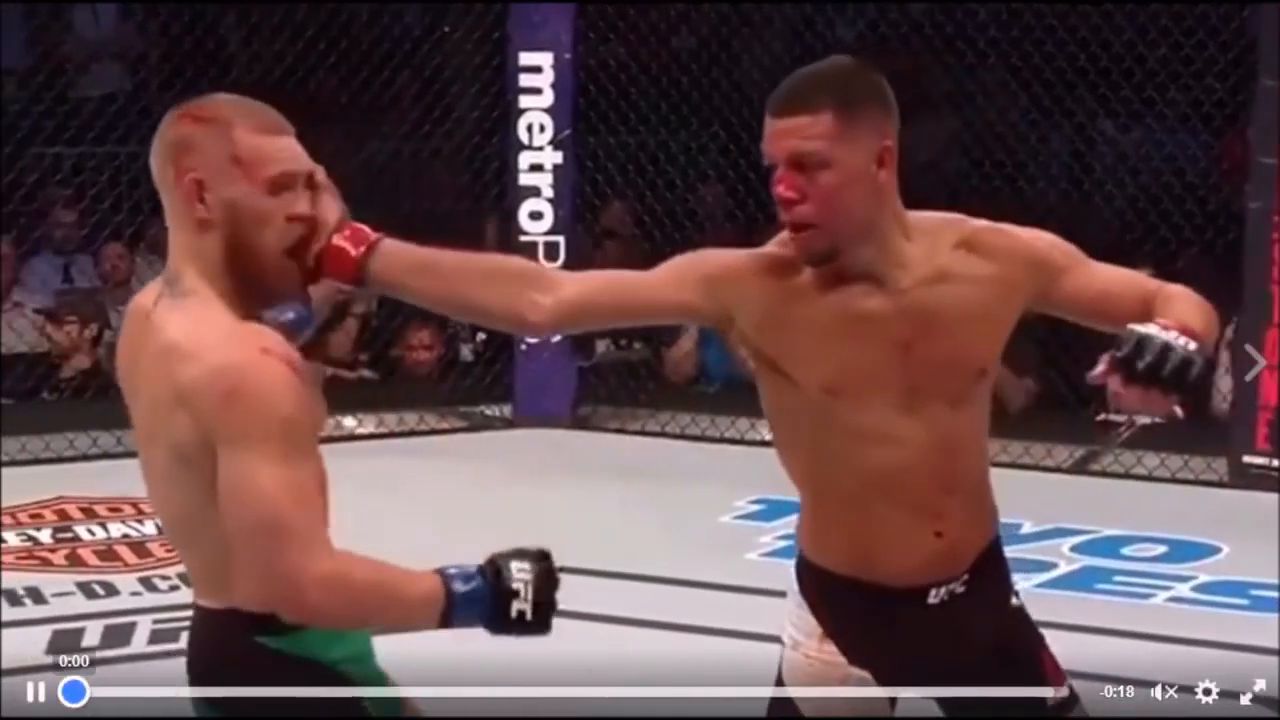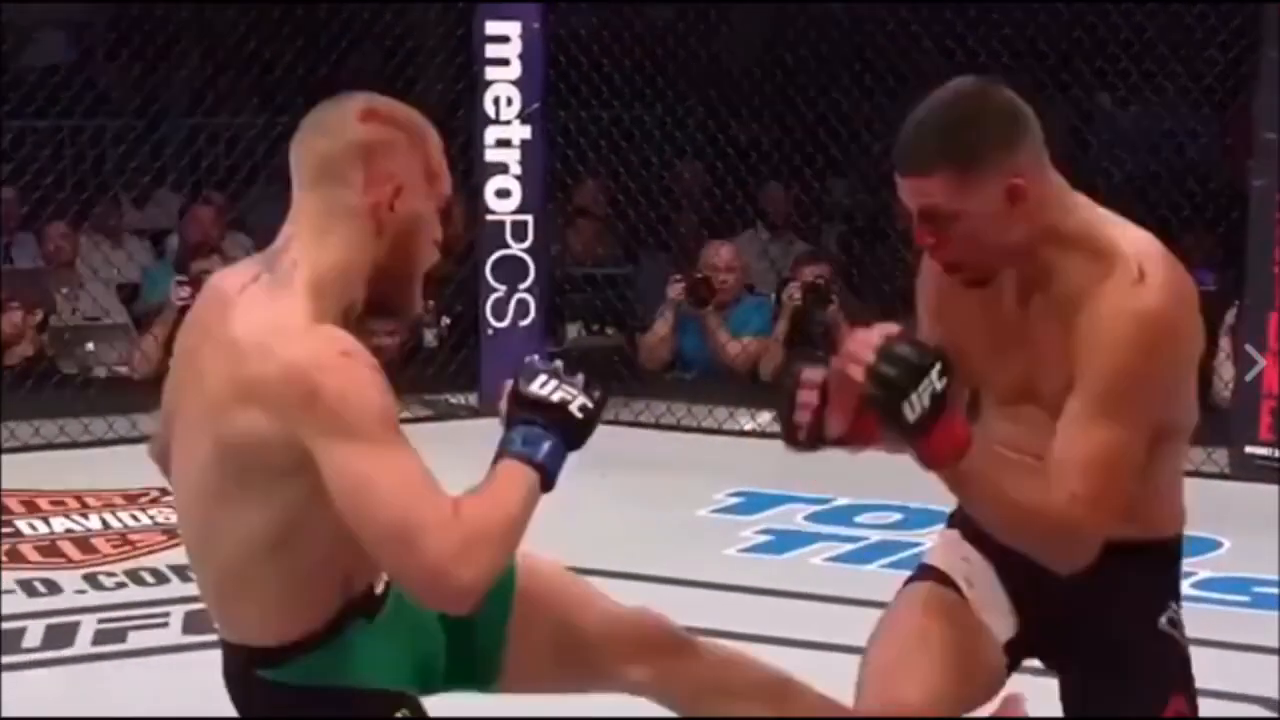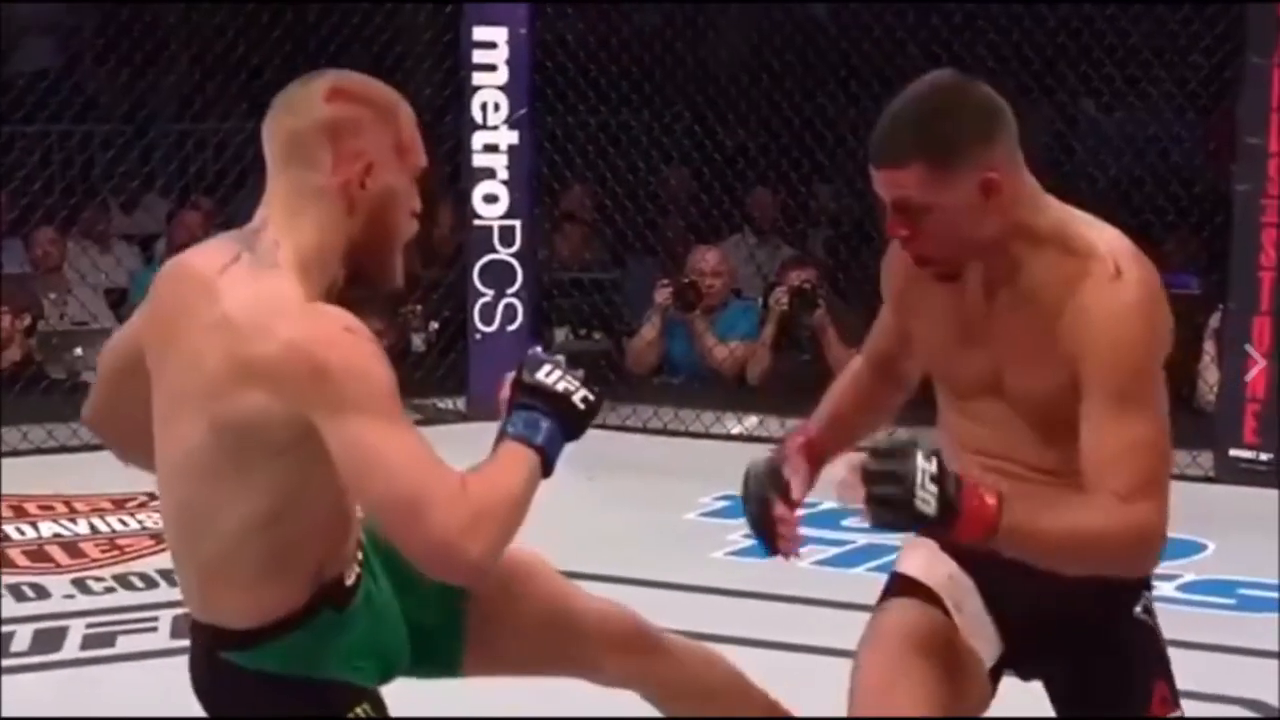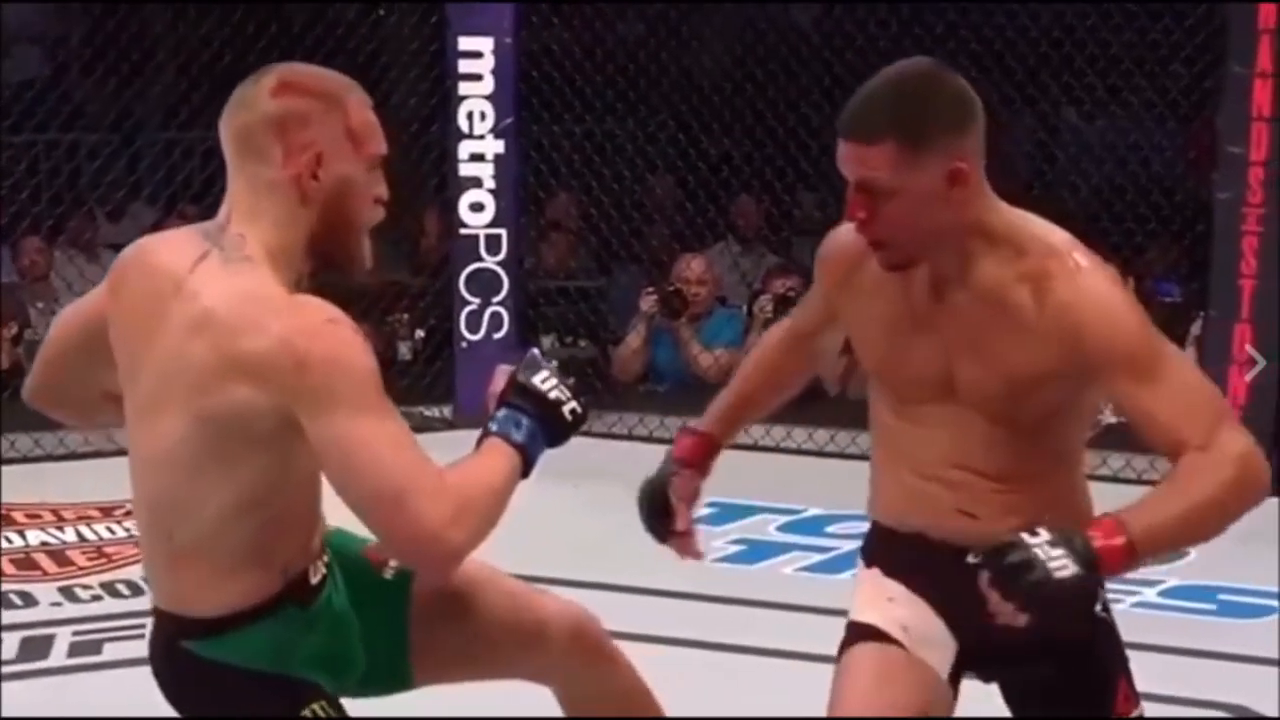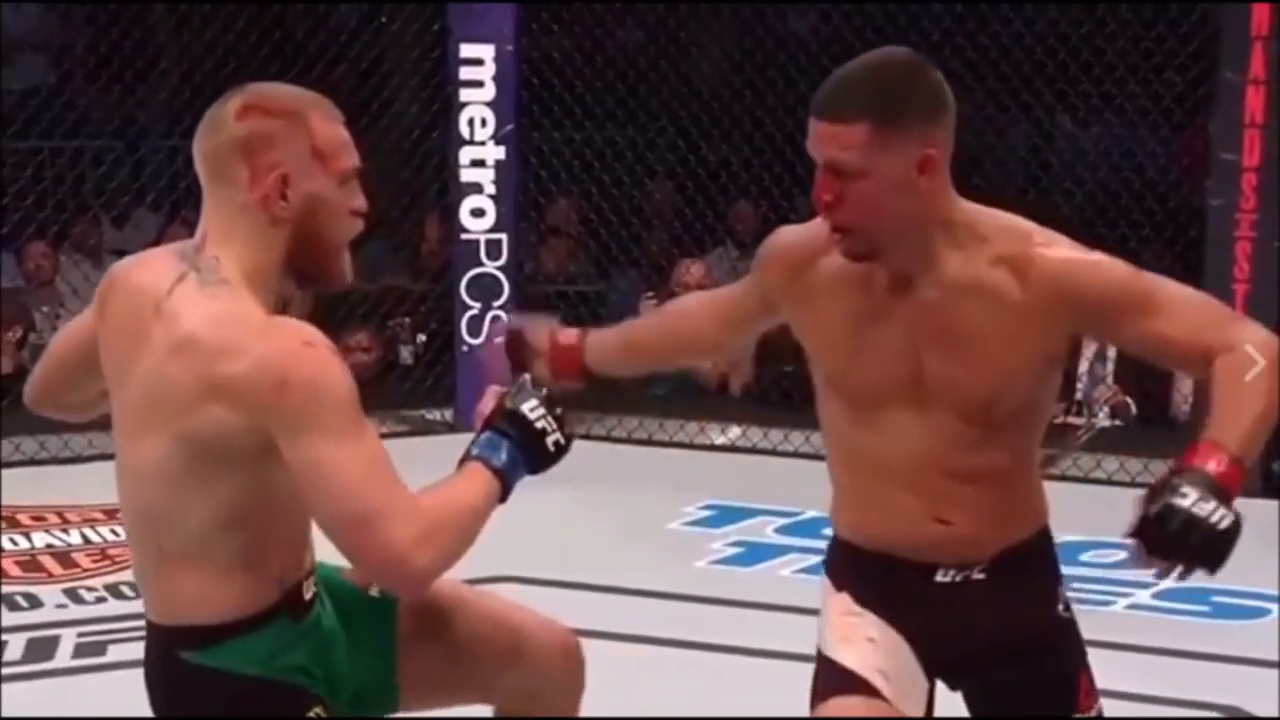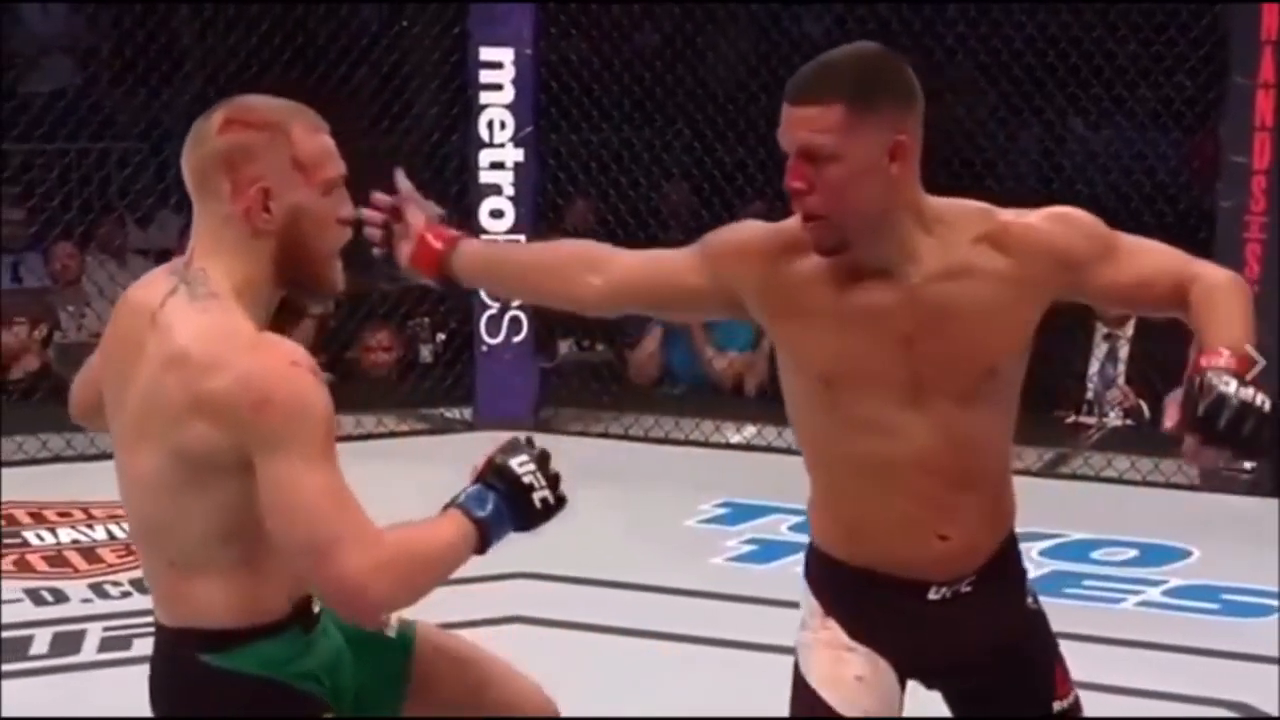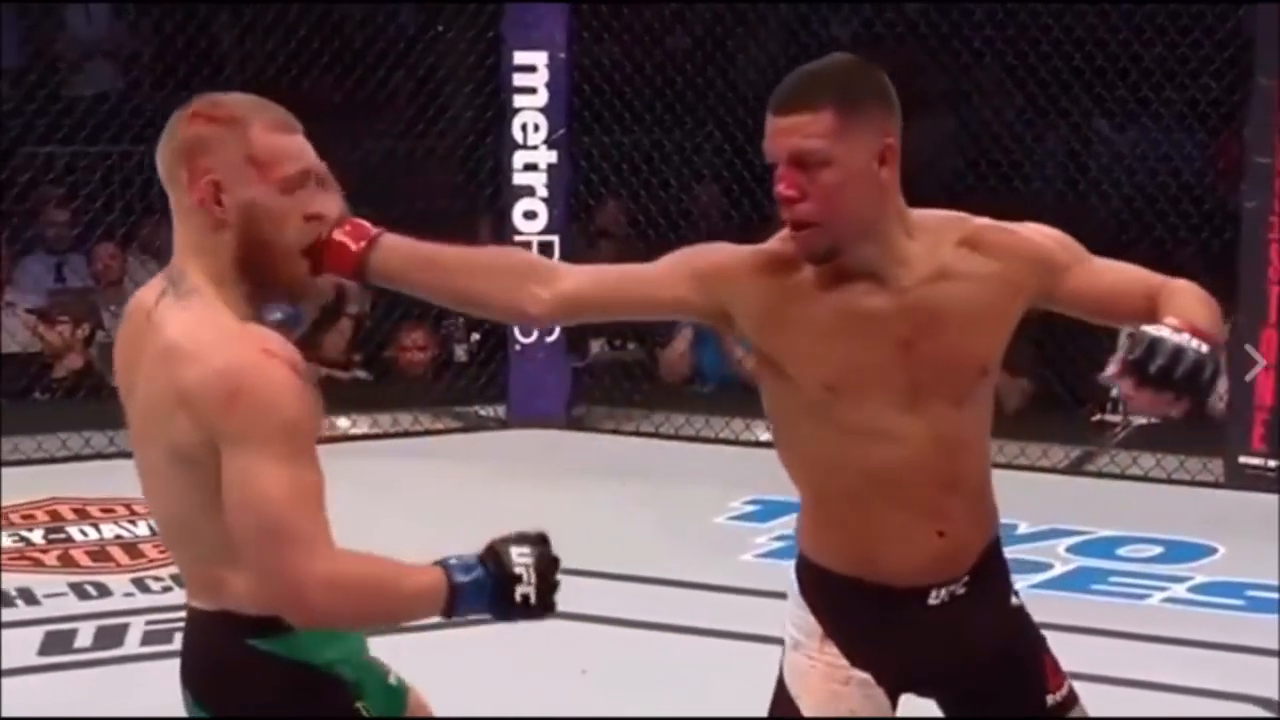
dt=0.5s
person 1, frame 1
left shoulder: (997, 261)
right shoulder: (748, 285)
left elbow: (1177, 304)
right elbow: (542, 300)
left wrist: (1173, 339)
right wrist: (355, 252)
left hip: (977, 597)
right hip: (843, 612)
person 1, frame 2
left shoulder: (1134, 295)
right shoulder: (952, 263)
left wrist: (938, 435)
right wrist: (847, 410)
left hip: (1121, 575)
right hip: (990, 545)
person 1, frame 3
left shoulder: (1108, 292)
right shoulder: (915, 262)
left elbow: (1136, 532)
left wrist: (963, 509)
right wrist: (805, 451)
left hip: (1093, 578)
right hip: (956, 558)
person 1, frame 4
left shoulder: (1068, 292)
right shoulder: (850, 258)
left elbow: (1233, 459)
right elbow: (798, 340)
left wrist: (1095, 550)
right wrist: (697, 447)
left hip: (1047, 586)
right hip: (906, 570)
person 1, frame 5
left shoulder: (1045, 275)
right shoulder: (798, 263)
right elbow: (718, 319)
left wrist: (1209, 478)
right wrist: (577, 353)
left hip: (1014, 587)
right hip: (870, 590)
person 1, frame 6
left shoulder: (1025, 251)
right shoulder: (765, 266)
right elbow: (600, 278)
right wrist: (438, 249)
left hip: (988, 593)
right hip: (853, 603)
person 1, frame 7
left shoulder: (1001, 258)
right shoulder: (750, 283)
left elbow: (1174, 296)
right elbow: (548, 291)
left wrist: (1182, 337)
right wrist: (353, 250)
left hip: (978, 597)
right hip: (845, 612)
person 2, frame 1
left shoulder: (154, 314)
right shoulder: (243, 363)
right elbow: (302, 584)
right wrist: (473, 594)
left hip: (243, 643)
right hip: (282, 665)
person 2, frame 2
left shoulder: (233, 292)
right shoulder: (312, 363)
left elbow: (170, 451)
right elbow: (451, 569)
right wrist: (535, 447)
left hip: (376, 592)
left knee: (648, 649)
person 2, frame 3
left shoulder: (193, 273)
right shoulder: (313, 342)
left elbow: (108, 417)
right elbow: (459, 544)
right wrist: (533, 433)
right hip: (282, 663)
left knee: (620, 639)
person 2, frame 4
left shoulder: (152, 263)
right shoulder: (297, 334)
left elbow: (50, 388)
right elbow: (435, 535)
right wrist: (517, 432)
right hip: (247, 660)
left knee: (568, 640)
person 2, frame 5
left shoulder: (137, 282)
right shoulder: (277, 355)
left elbow: (47, 393)
right elbow: (405, 557)
right wrist: (499, 455)
left hip: (304, 613)
left knee: (546, 660)
person 2, frame 6
left shoulder: (148, 300)
right shoulder: (261, 370)
left elbow: (87, 404)
right elbow: (362, 583)
right wrist: (486, 508)
left hip: (292, 640)
person 2, frame 7
left shoulder: (155, 308)
right shoulder: (245, 363)
right elbow: (308, 587)
right wrist: (473, 581)
left hip: (269, 649)
right hip: (270, 669)
